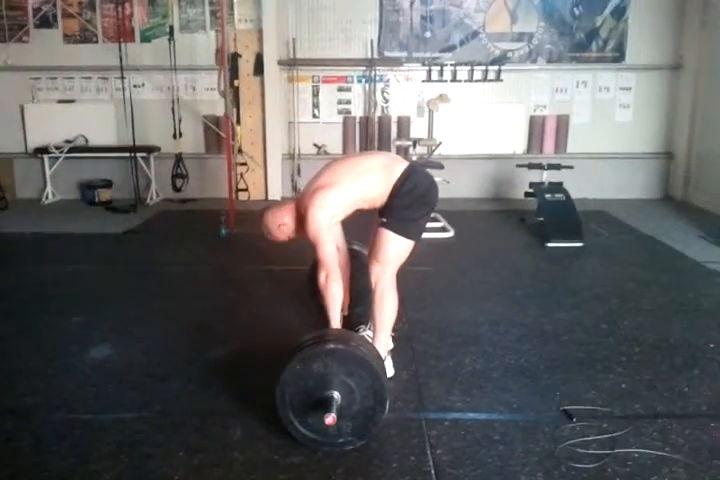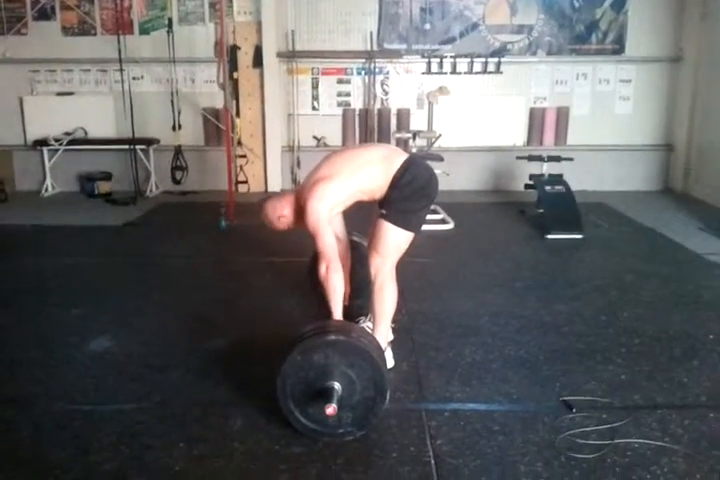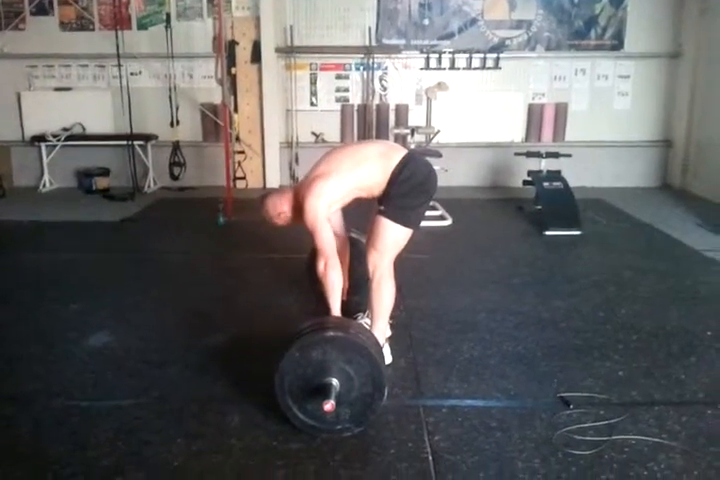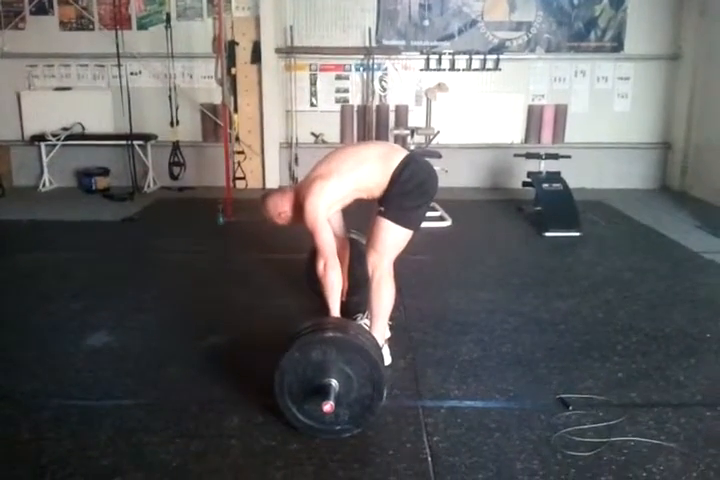
dt=0.2s
person 1, frame 1
left shoulder: (313, 214)
right shoulder: (314, 200)
left elbow: (329, 275)
right elbow: (339, 249)
left wrist: (335, 329)
right wrist: (345, 296)
left hip: (412, 190)
right hip: (407, 180)
left knee: (381, 274)
right knee: (377, 264)
left ankle: (380, 357)
right ankle: (379, 332)
person 1, frame 2
left shoulder: (313, 206)
right shoulder: (315, 192)
left elbow: (330, 265)
right elbow: (340, 239)
left wrist: (337, 320)
right wrist: (346, 286)
left hip: (412, 182)
right hip: (408, 171)
left knee: (380, 265)
right knee: (377, 255)
left ankle: (379, 348)
right ankle: (379, 324)
person 1, frame 3
left shoulder: (311, 203)
right shoulder: (316, 189)
left elbow: (328, 262)
right elbow: (339, 236)
left wrist: (336, 317)
right wrist: (345, 281)
left hip: (410, 178)
right hip: (408, 168)
left knee: (378, 262)
right knee: (376, 252)
left ankle: (377, 345)
right ankle: (377, 320)
person 1, frame 4
left shoulder: (311, 204)
right shoulder: (318, 190)
left elbow: (328, 263)
right elbow: (339, 237)
left wrist: (335, 318)
right wrist: (344, 281)
left hip: (411, 180)
right hip: (409, 168)
left knee: (377, 263)
right knee: (376, 255)
left ankle: (376, 346)
right ankle: (377, 321)
